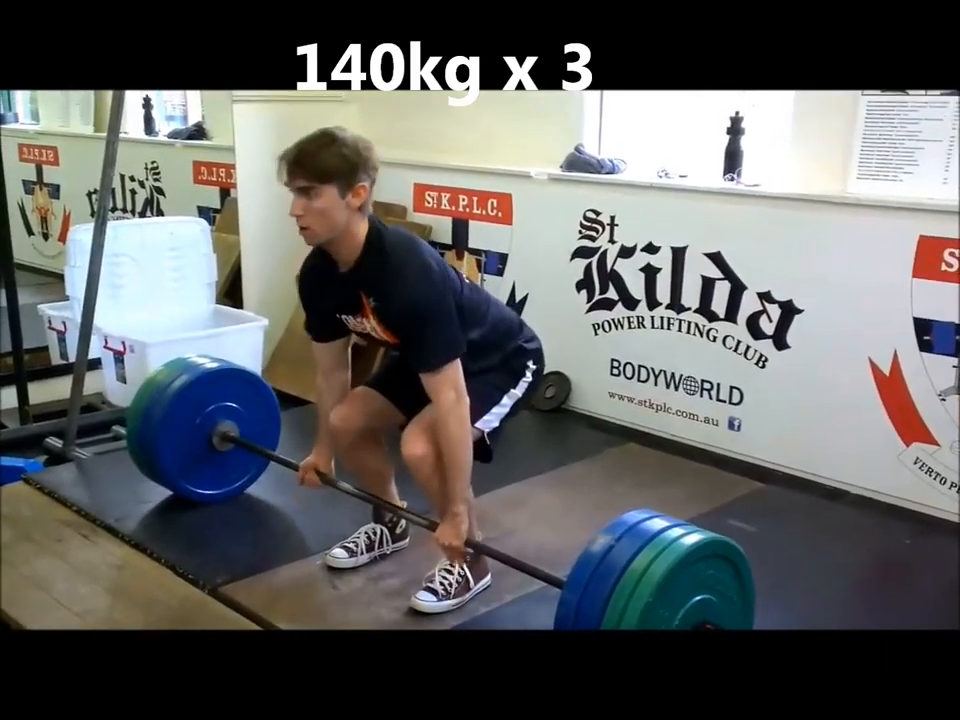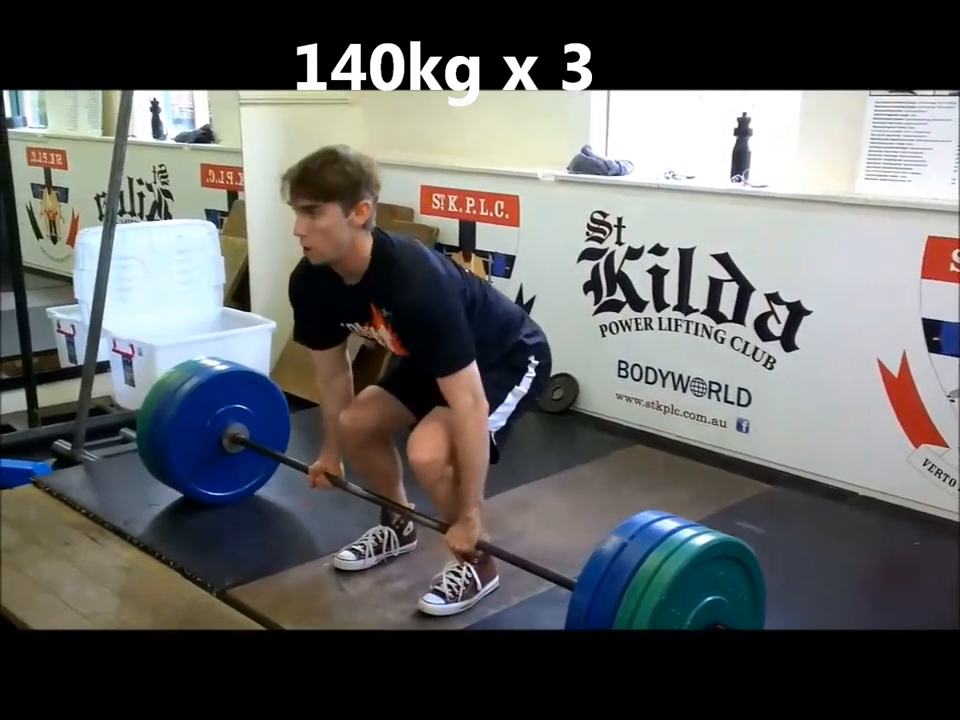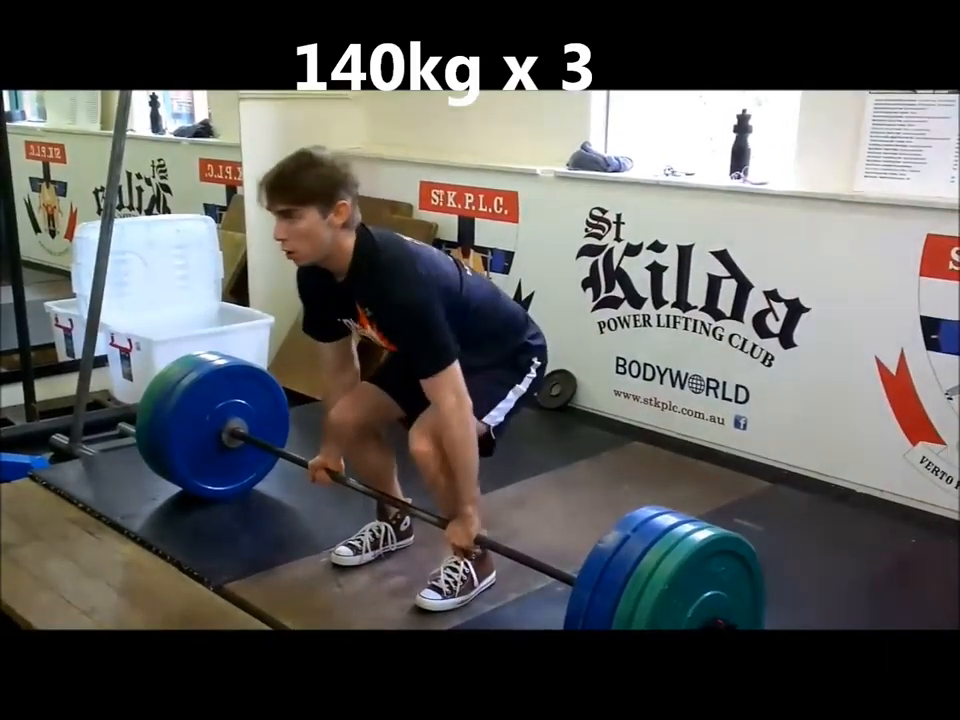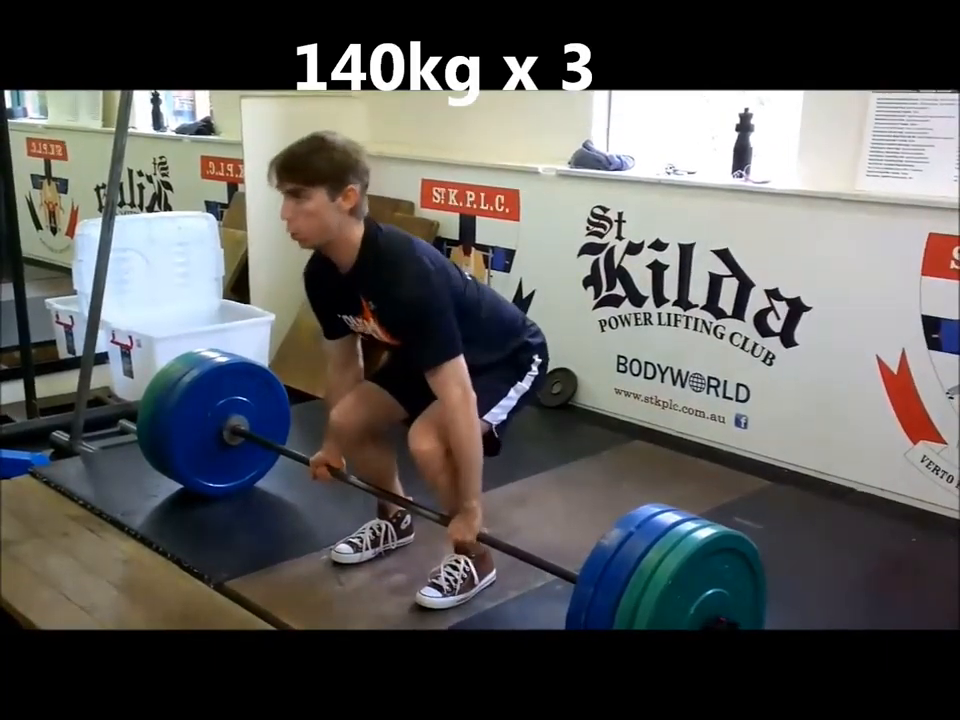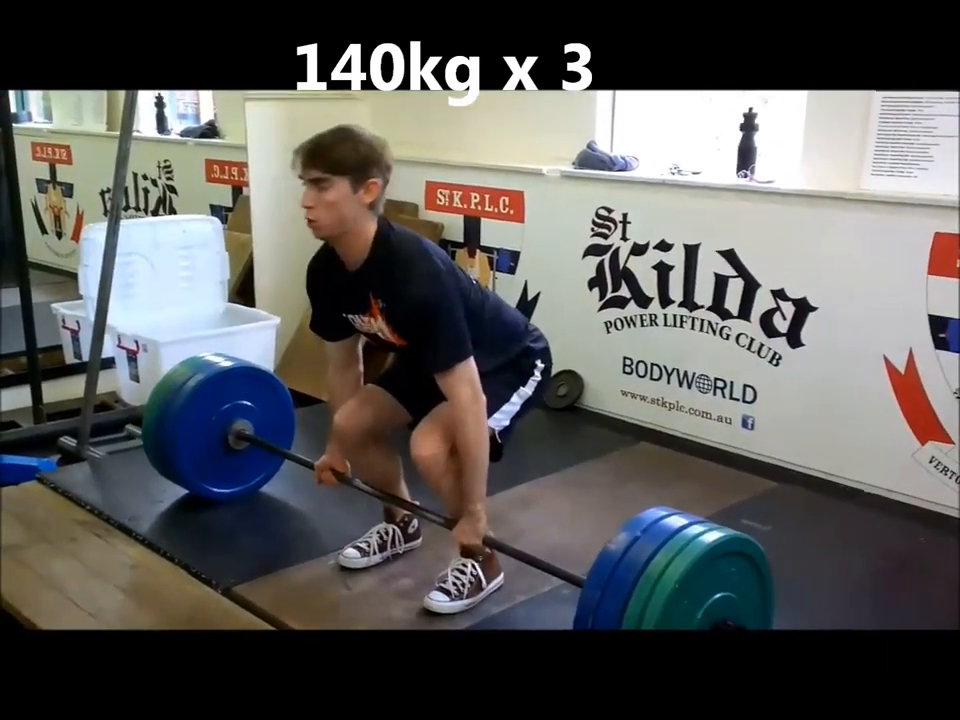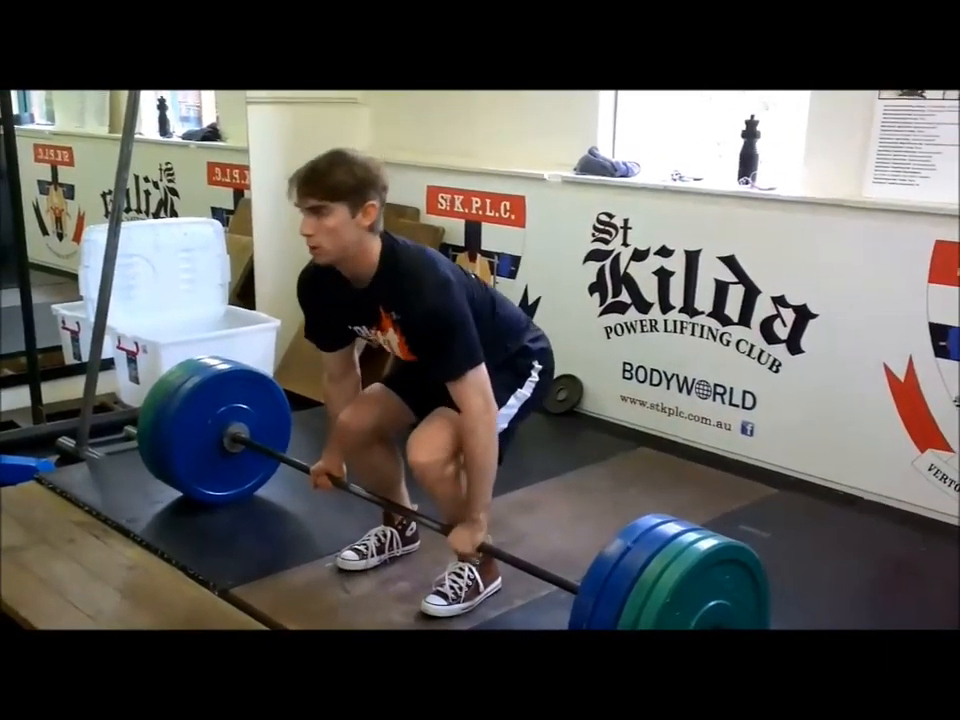
dt=0.2s
person 1, frame 1
left shoulder: (410, 275)
right shoulder: (318, 275)
left elbow: (452, 401)
right elbow: (332, 367)
left wrist: (456, 513)
right wrist: (322, 449)
left hip: (503, 359)
right hip: (422, 354)
left knee: (420, 447)
right knee: (346, 424)
left ankle: (469, 561)
right ankle: (390, 523)
person 1, frame 2
left shoulder: (418, 284)
right shoulder: (310, 283)
left elbow: (469, 404)
right elbow: (331, 371)
left wrist: (470, 516)
right wrist: (330, 452)
left hip: (511, 356)
right hip: (434, 356)
left knee: (428, 450)
right knee: (357, 424)
left ankle: (477, 563)
right ankle: (398, 527)
person 1, frame 3
left shoulder: (402, 282)
right shoulder: (316, 277)
left elbow: (454, 404)
right elbow: (339, 364)
left wrist: (467, 514)
right wrist: (330, 448)
left hip: (508, 353)
right hip: (434, 351)
left knee: (428, 444)
right knee: (348, 420)
left ankle: (474, 560)
right ankle: (393, 522)
person 1, frame 4
left shoulder: (407, 277)
right shoulder: (322, 273)
left elbow: (459, 397)
right elbow: (344, 360)
left wrist: (468, 509)
right wrist: (330, 446)
left hip: (508, 355)
right hip: (426, 353)
left knee: (428, 443)
right knee: (349, 422)
left ankle: (475, 558)
right ankle: (395, 520)
person 1, frame 5
left shoulder: (419, 276)
right shoulder: (325, 272)
left elbow: (469, 400)
right elbow: (344, 363)
left wrist: (473, 513)
right wrist: (335, 448)
left hip: (511, 360)
right hip: (428, 356)
left knee: (430, 448)
right knee: (352, 425)
left ankle: (481, 560)
right ankle: (401, 523)
person 1, frame 6
left shoulder: (427, 287)
right shoulder: (318, 284)
left elbow: (479, 409)
right elbow: (340, 372)
left wrist: (475, 520)
right wrist: (333, 452)
left hip: (513, 361)
right hip: (432, 360)
left knee: (429, 452)
right knee: (355, 426)
left ankle: (479, 566)
right ankle: (399, 528)
